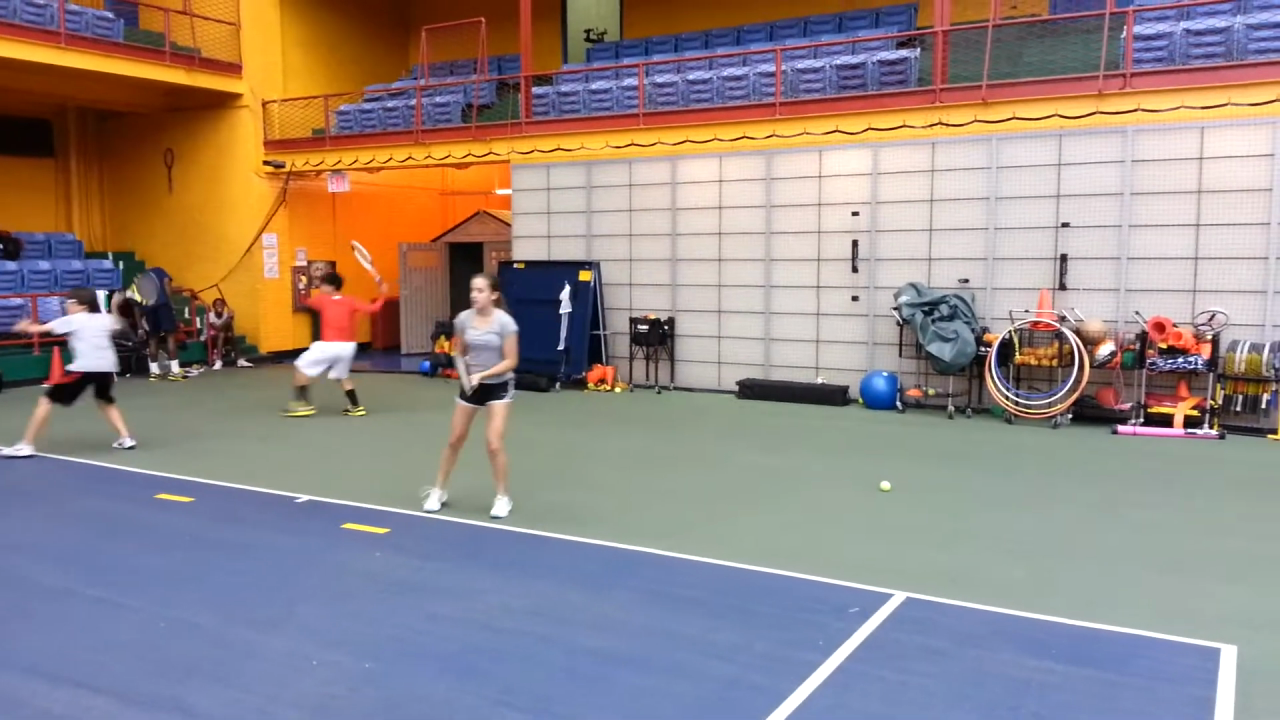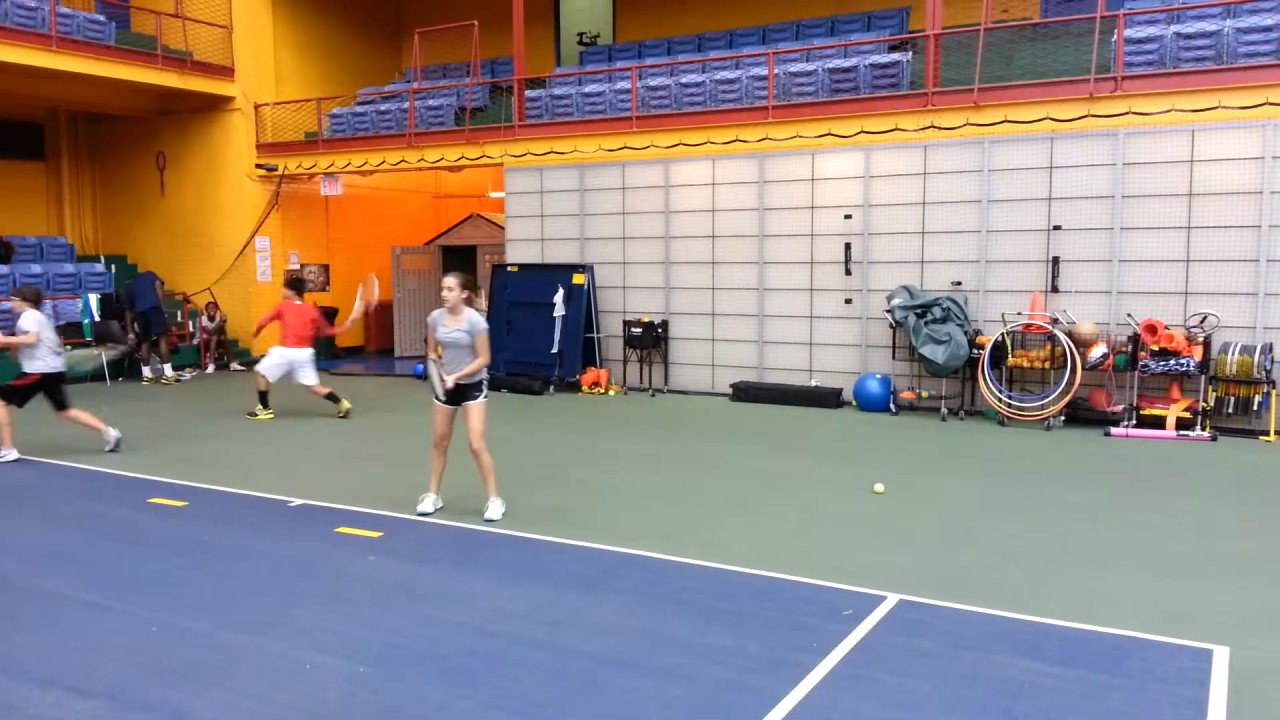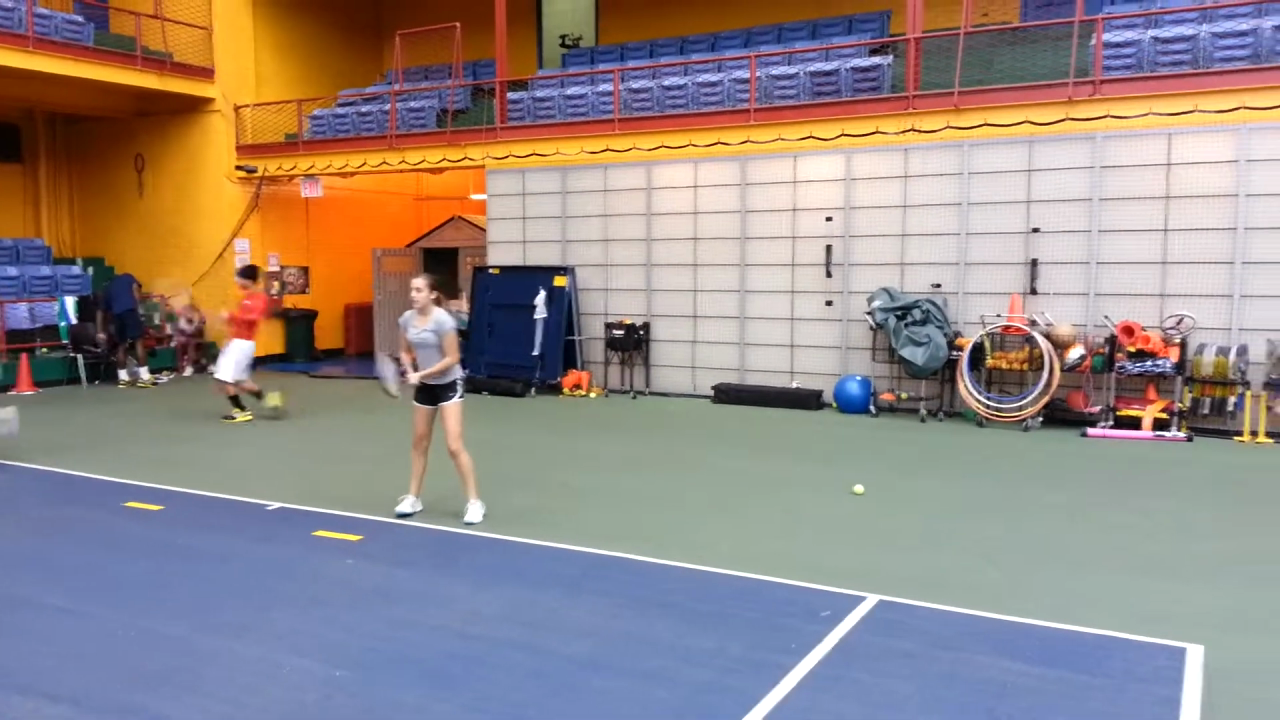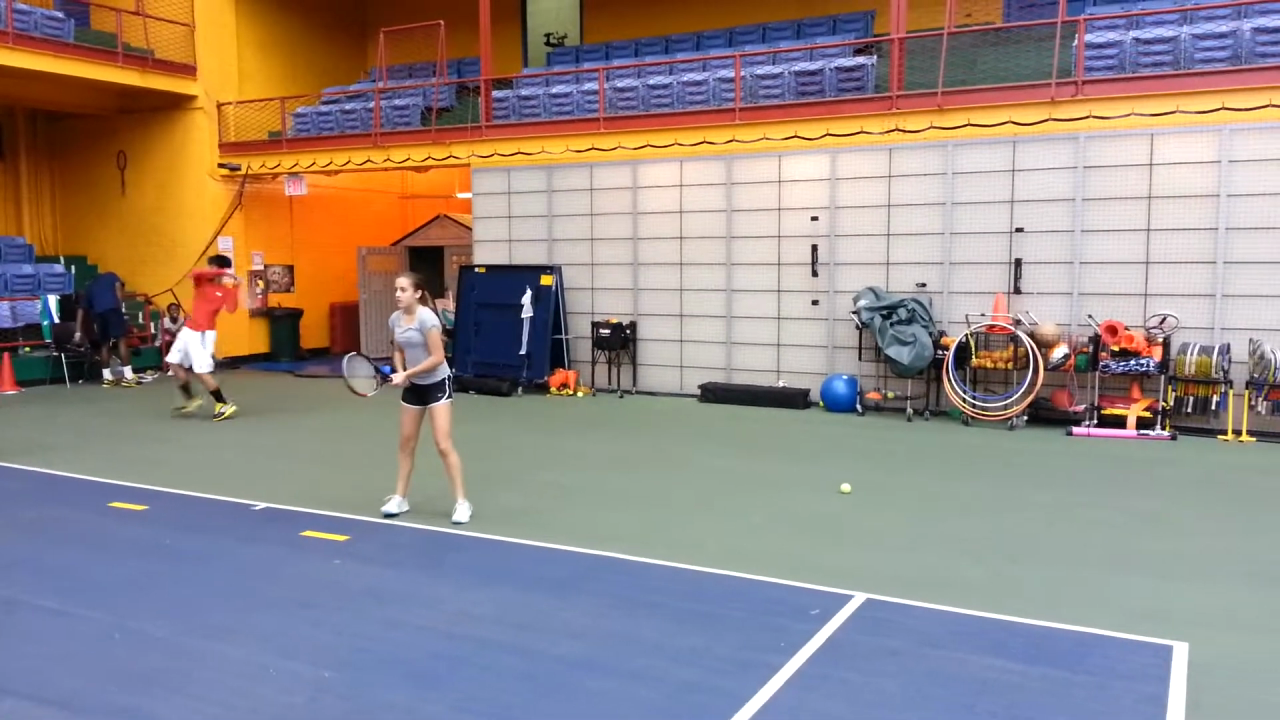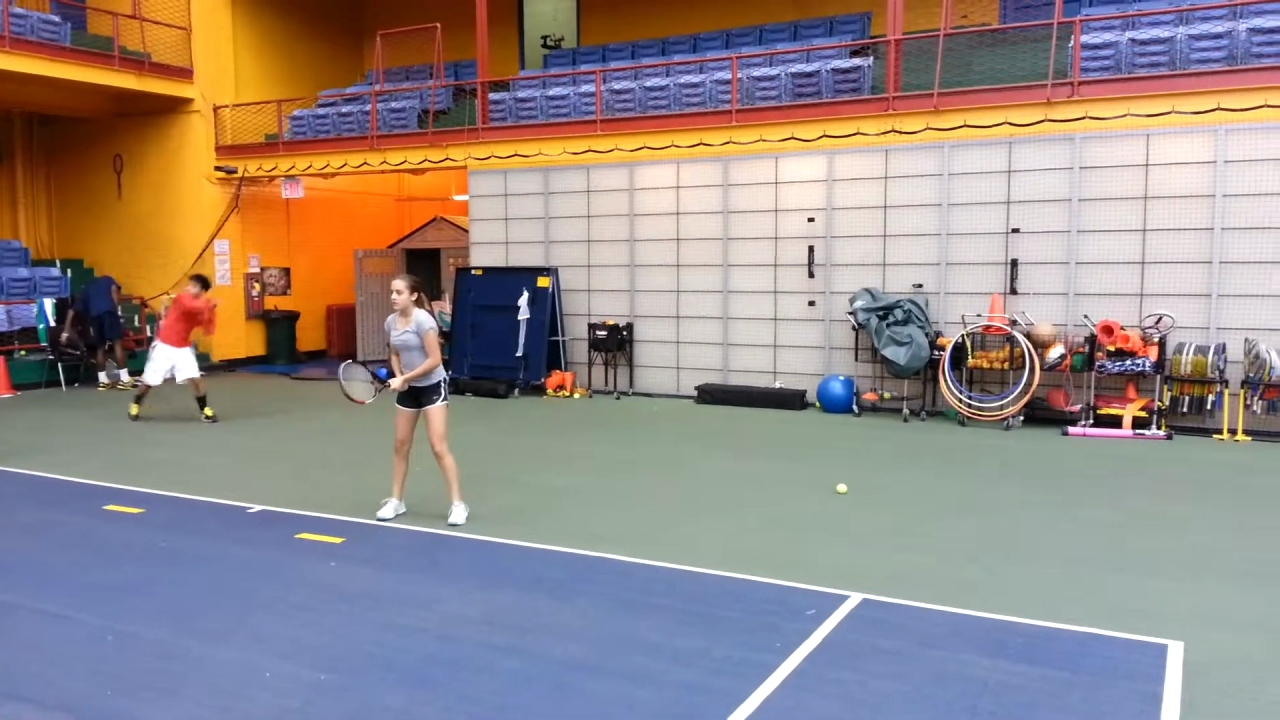
dt=0.2s
person 1, frame 1
left shoulder: (505, 322)
right shoulder: (463, 319)
left elbow: (511, 361)
right elbow: (459, 351)
left wrist: (482, 375)
right wrist: (464, 372)
left hip: (498, 385)
right hip: (470, 385)
left knee: (494, 444)
right knee: (454, 441)
left ankle: (502, 497)
right ankle: (439, 491)
person 1, frame 2
left shoulder: (475, 320)
right shoulder: (435, 317)
left elbow: (484, 359)
right elbow: (432, 351)
left wrist: (456, 376)
right wrist: (440, 373)
left hip: (473, 385)
right hip: (447, 385)
left knee: (476, 445)
right knee: (439, 441)
left ankle: (494, 500)
right ankle: (433, 495)
person 1, frame 3
left shoulder: (442, 319)
right shoulder: (407, 318)
left elbow: (452, 358)
right elbow: (405, 351)
left wrist: (420, 374)
right wrist: (409, 373)
left hip: (449, 384)
right hip: (425, 386)
left knee: (454, 445)
right knee: (419, 442)
left ankle: (474, 502)
right ankle: (413, 498)
person 1, frame 4
left shoulder: (426, 317)
right shoulder: (395, 319)
left elbow: (437, 357)
left wrist: (406, 374)
right wrist: (400, 373)
left hip: (437, 383)
right hip: (413, 386)
left knee: (443, 445)
right knee: (406, 442)
left ankle: (462, 502)
right ankle: (399, 498)
person 1, frame 5
left shoulder: (423, 320)
right shoulder: (391, 321)
left elbow: (435, 360)
left wrist: (404, 378)
right wrist: (398, 378)
left hip: (432, 386)
right hip: (408, 388)
left knee: (439, 447)
right knee: (400, 446)
left ankle: (458, 504)
right ankle: (396, 500)
